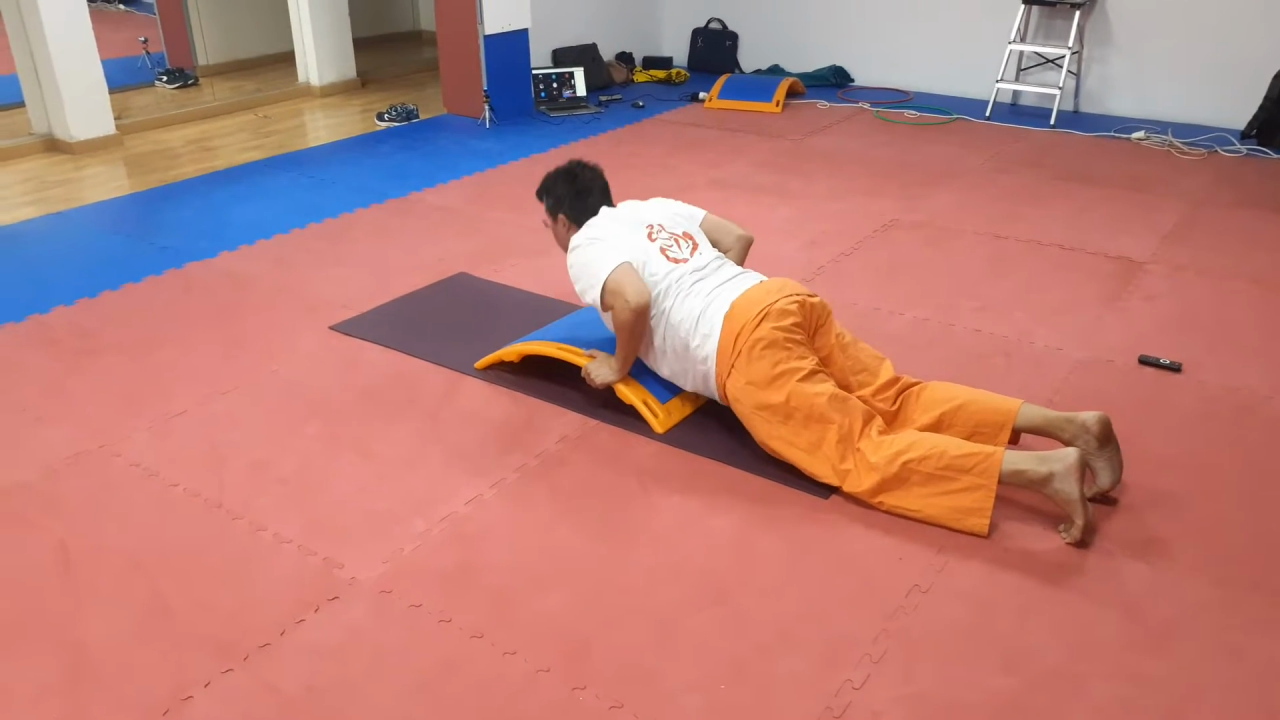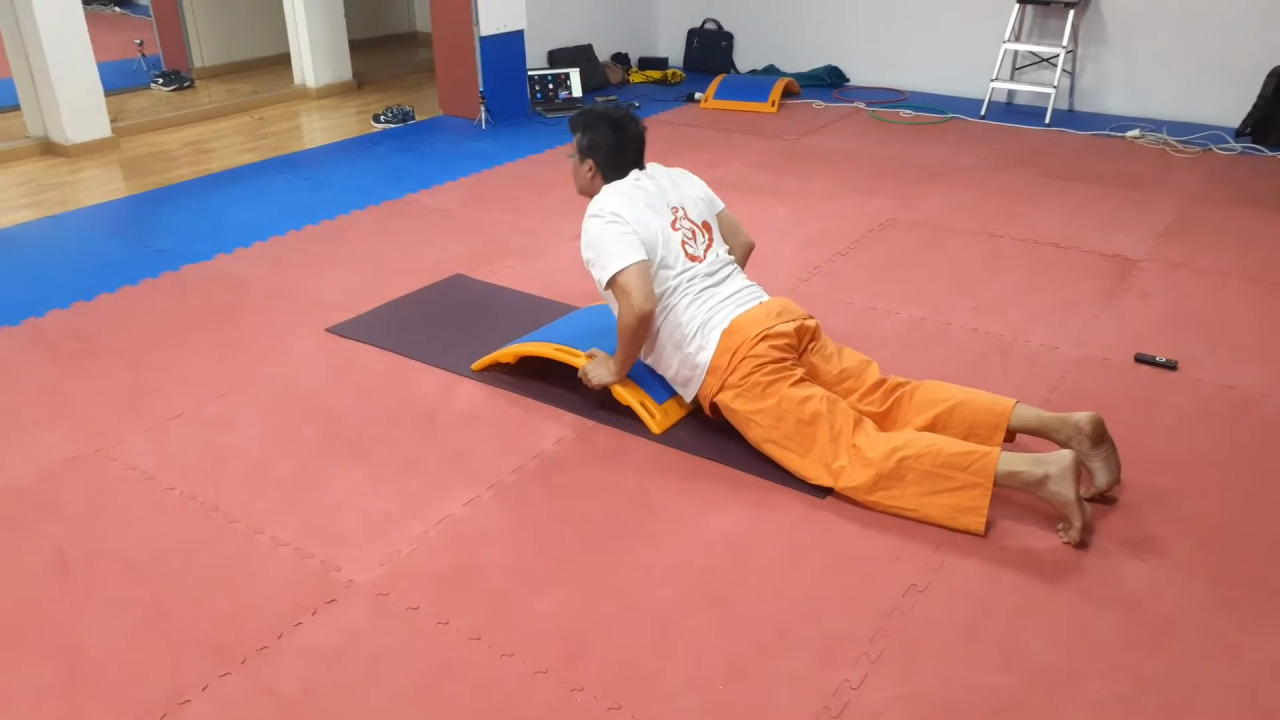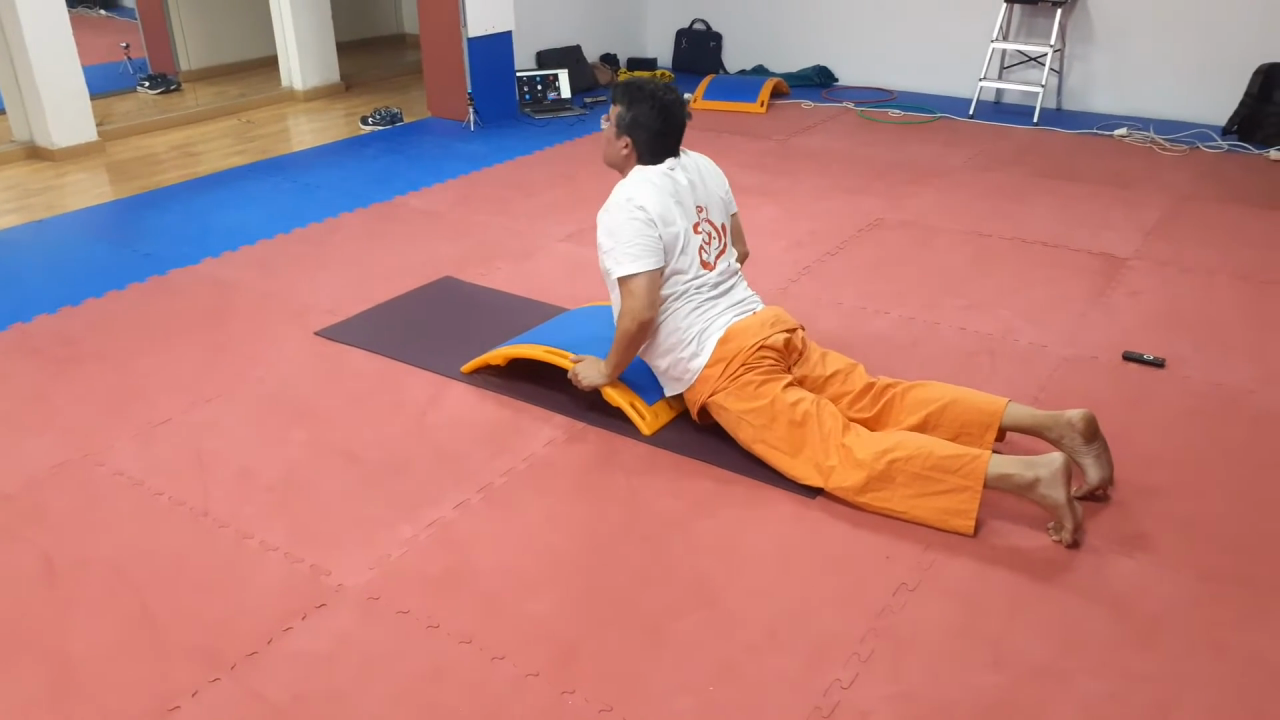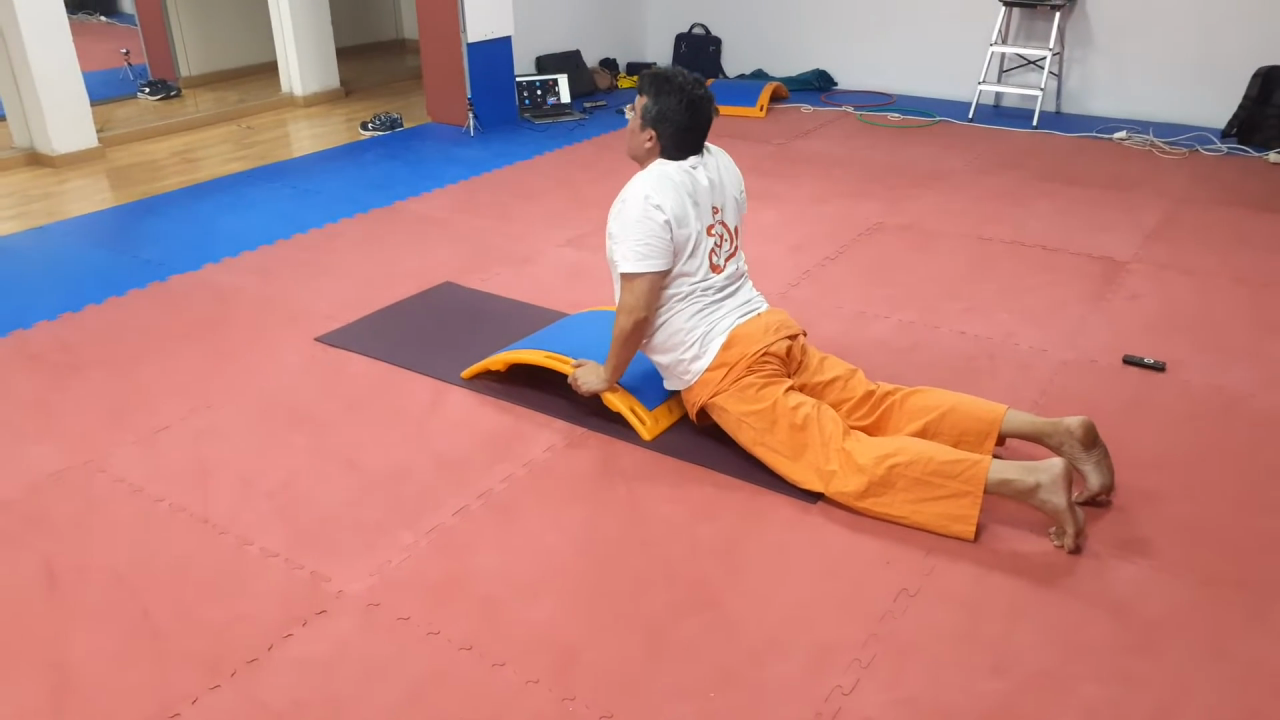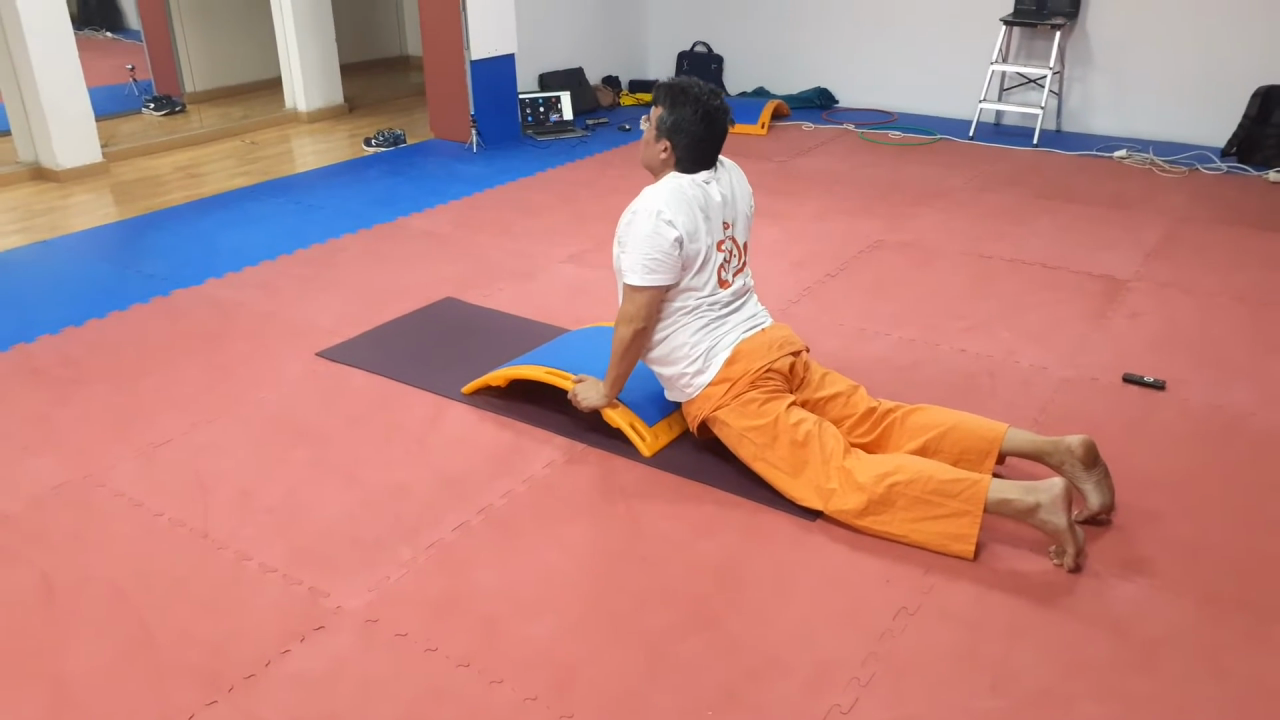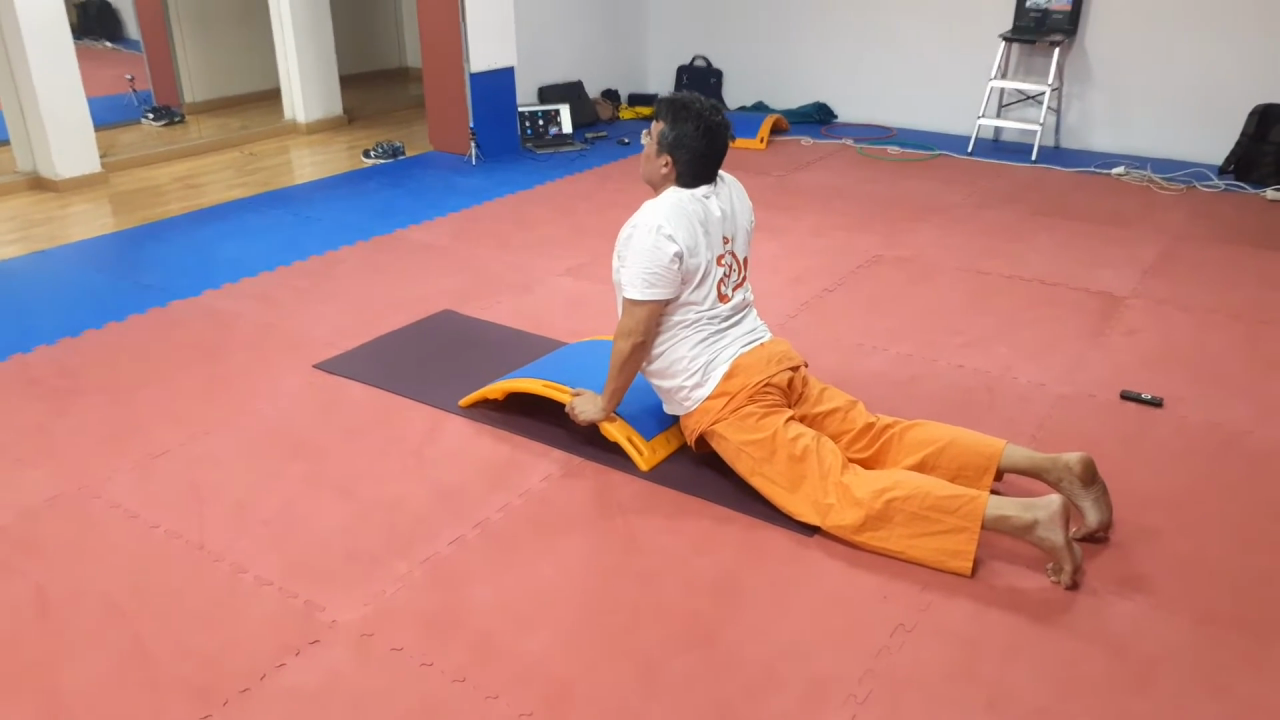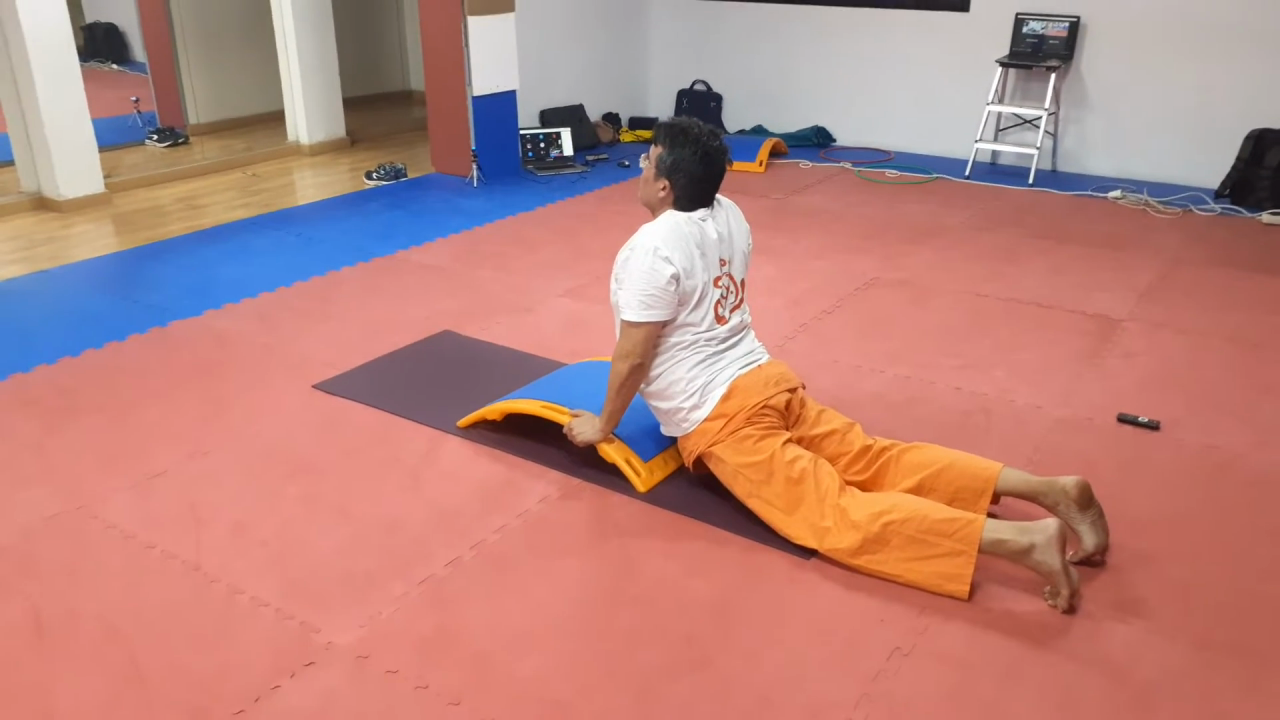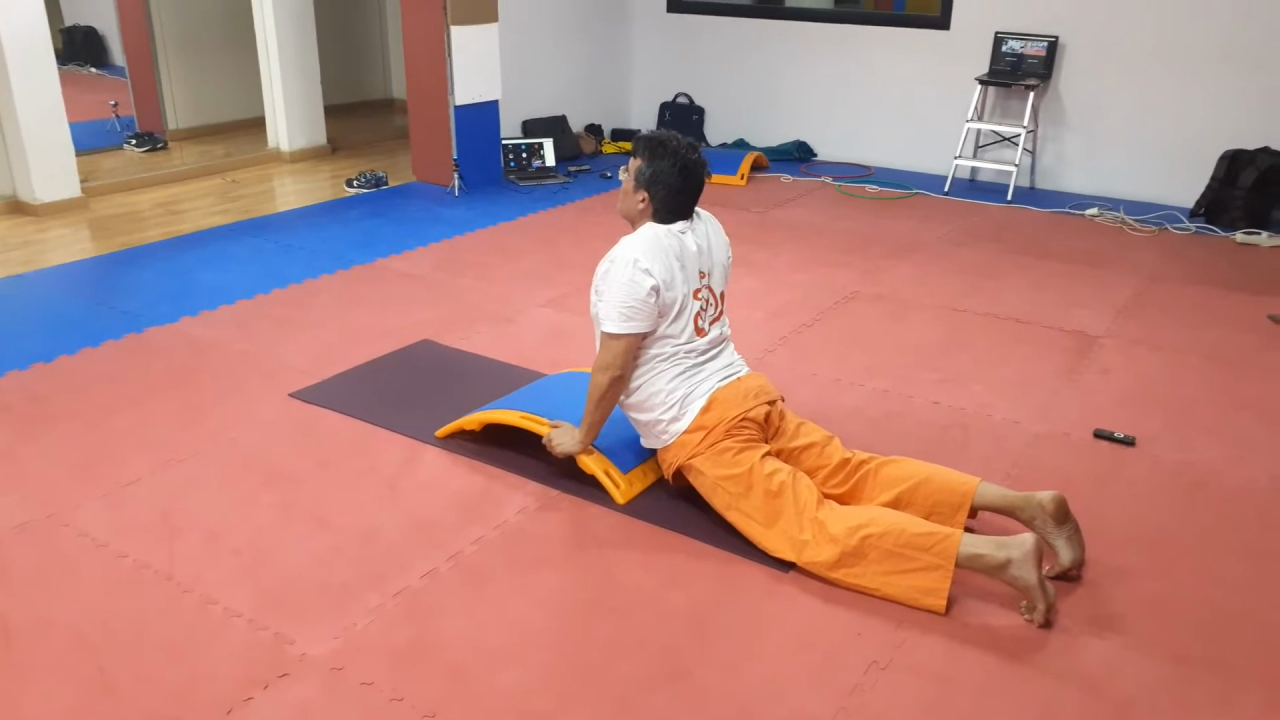
dt=0.4s
person 1, frame 1
left shoulder: (585, 248)
right shoulder: (654, 207)
left elbow: (634, 301)
right elbow: (739, 238)
left wrist: (620, 366)
left hip: (744, 346)
right hip: (780, 300)
left knee: (860, 454)
right knee: (899, 401)
left ankle: (1044, 469)
right ankle: (1071, 425)
person 1, frame 2
left shoulder: (603, 217)
right shoulder: (675, 178)
left elbow: (639, 306)
left wrist: (618, 369)
left hip: (734, 363)
right hip: (774, 317)
left knee: (853, 456)
right knee: (895, 401)
left ankle: (1038, 471)
right ankle: (1065, 426)
person 1, frame 3
left shoulder: (627, 205)
right shoulder: (701, 167)
left elbow: (640, 311)
left wrist: (609, 370)
left hip: (721, 367)
right hip: (765, 327)
left knee: (843, 457)
right knee: (883, 402)
left ankle: (1028, 473)
right ankle: (1055, 423)
person 1, frame 4
left shoulder: (641, 200)
right shoulder: (719, 163)
left elbow: (637, 311)
left wrist: (608, 374)
left hip: (722, 367)
right hip: (766, 329)
left knee: (842, 462)
right knee: (883, 407)
left ankle: (1030, 479)
right ankle: (1056, 430)
person 1, frame 5
left shoulder: (652, 213)
right shoulder: (729, 177)
left elbow: (636, 322)
left wrist: (608, 390)
left hip: (724, 382)
right hip: (768, 344)
left knee: (842, 479)
right knee: (882, 424)
left ankle: (1029, 499)
right ankle: (1056, 449)
person 1, frame 6
left shoulder: (652, 228)
right shoulder: (730, 192)
left elbow: (634, 334)
left wrist: (605, 403)
left hip: (723, 396)
right hip: (767, 358)
left knee: (839, 494)
right knee: (882, 440)
left ankle: (1028, 516)
right ankle: (1055, 466)
person 1, frame 7
left shoulder: (649, 250)
right shoulder: (727, 215)
left elbow: (632, 356)
left wrist: (603, 425)
left hip: (721, 418)
right hip: (764, 380)
left knee: (837, 517)
right knee: (878, 462)
left ankle: (1024, 540)
right ankle: (1051, 489)
person 1, frame 8
left shoulder: (630, 262)
right shoulder: (707, 228)
left elbow: (612, 367)
left wrist: (583, 436)
left hip: (700, 430)
right hip: (745, 392)
left knee: (814, 530)
right knee: (856, 475)
left ankle: (1001, 554)
right ankle: (1027, 505)
